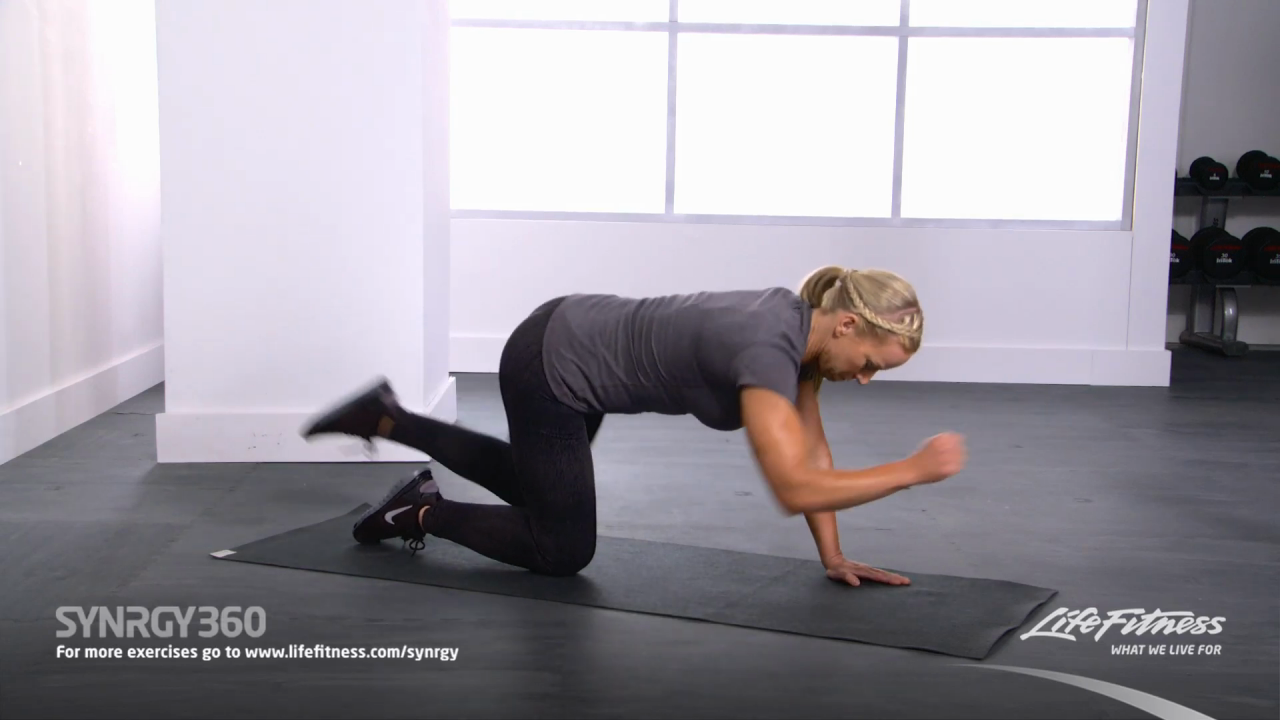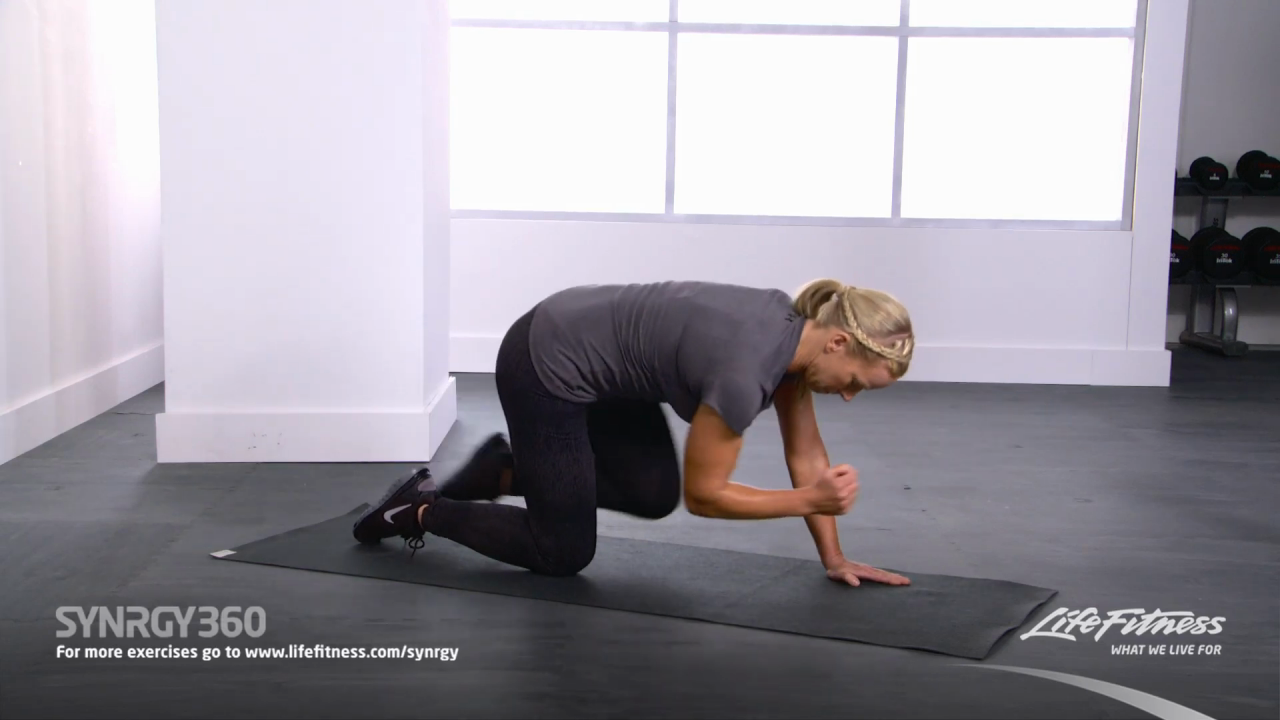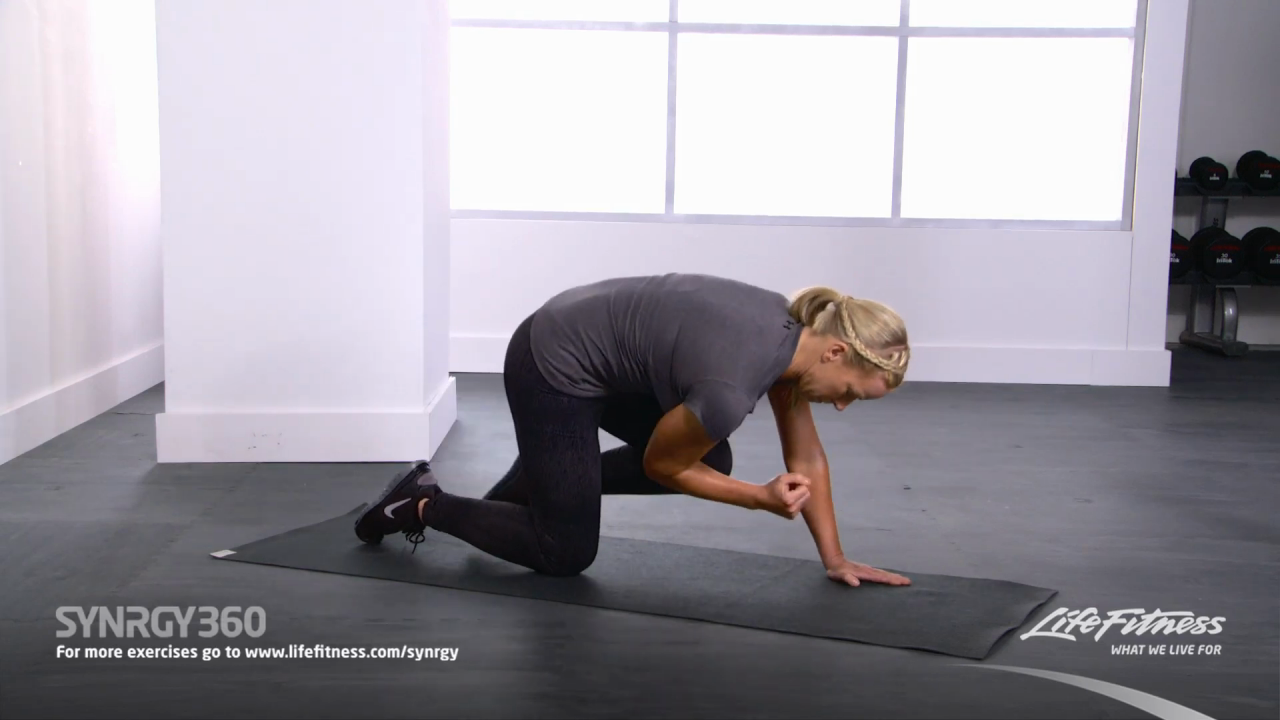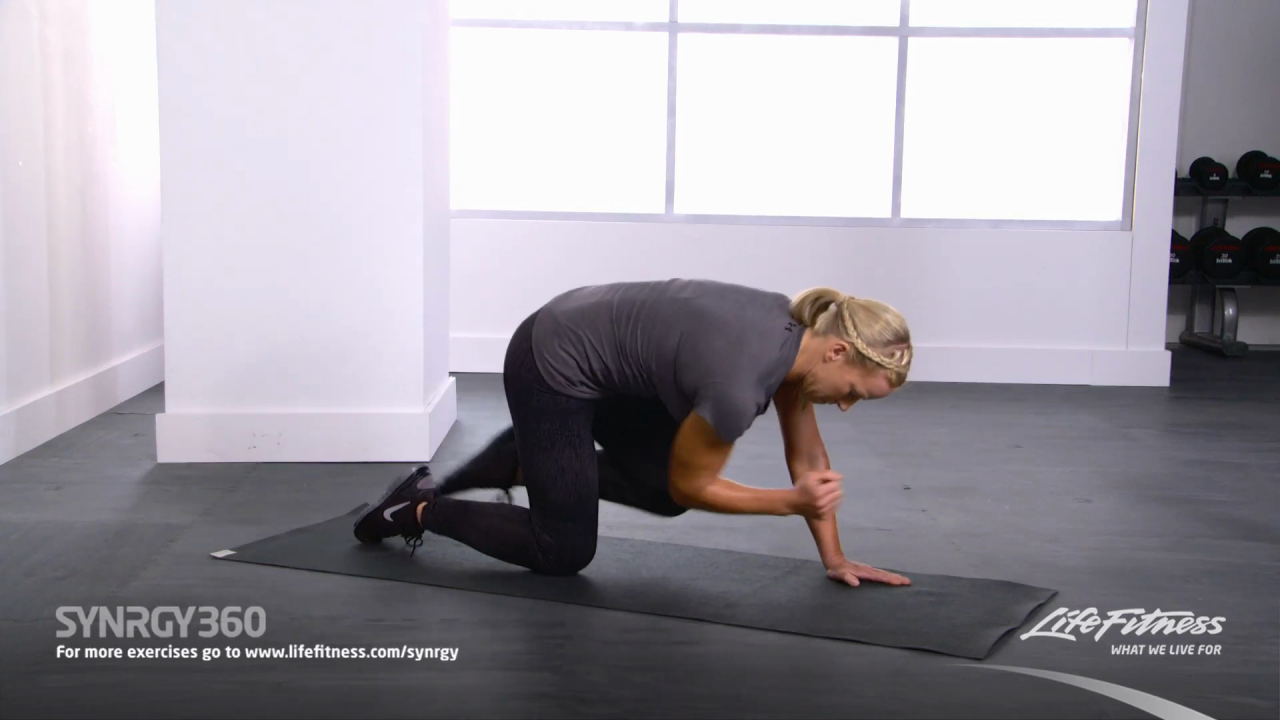
dt=0.2s
person 1, frame 1
left shoulder: (802, 324)
right shoulder: (768, 355)
left elbow: (811, 450)
right elbow: (798, 489)
left wrist: (836, 558)
right wrist: (917, 468)
left hip: (578, 335)
right hip: (547, 371)
left knee: (519, 482)
right knee: (563, 551)
left ankle: (389, 419)
right ankle: (420, 512)
person 1, frame 2
left shoulder: (795, 328)
right shoulder: (744, 373)
left elbow: (806, 452)
right elbow: (705, 495)
left wrist: (835, 556)
right wrist: (816, 502)
left hip: (588, 344)
right hip: (545, 366)
left knee: (656, 494)
right knee: (564, 552)
left ankle: (510, 470)
right ankle: (420, 510)
person 1, frame 3
left shoulder: (792, 331)
right shoulder: (732, 385)
left elbow: (805, 454)
right elbow: (661, 467)
left wrist: (835, 557)
right wrist: (766, 499)
left hip: (604, 351)
right hip: (552, 364)
left knee: (714, 461)
right knee: (566, 554)
left ankle: (546, 470)
right ankle: (423, 504)
person 1, frame 4
left shoulder: (796, 332)
right shoulder: (740, 384)
left elbow: (807, 454)
right elbow: (688, 484)
left wrist: (836, 558)
right wrist: (795, 502)
left hip: (604, 356)
right hip: (551, 365)
left knee: (665, 500)
right knee: (565, 553)
left ankle: (527, 463)
right ankle: (421, 507)
